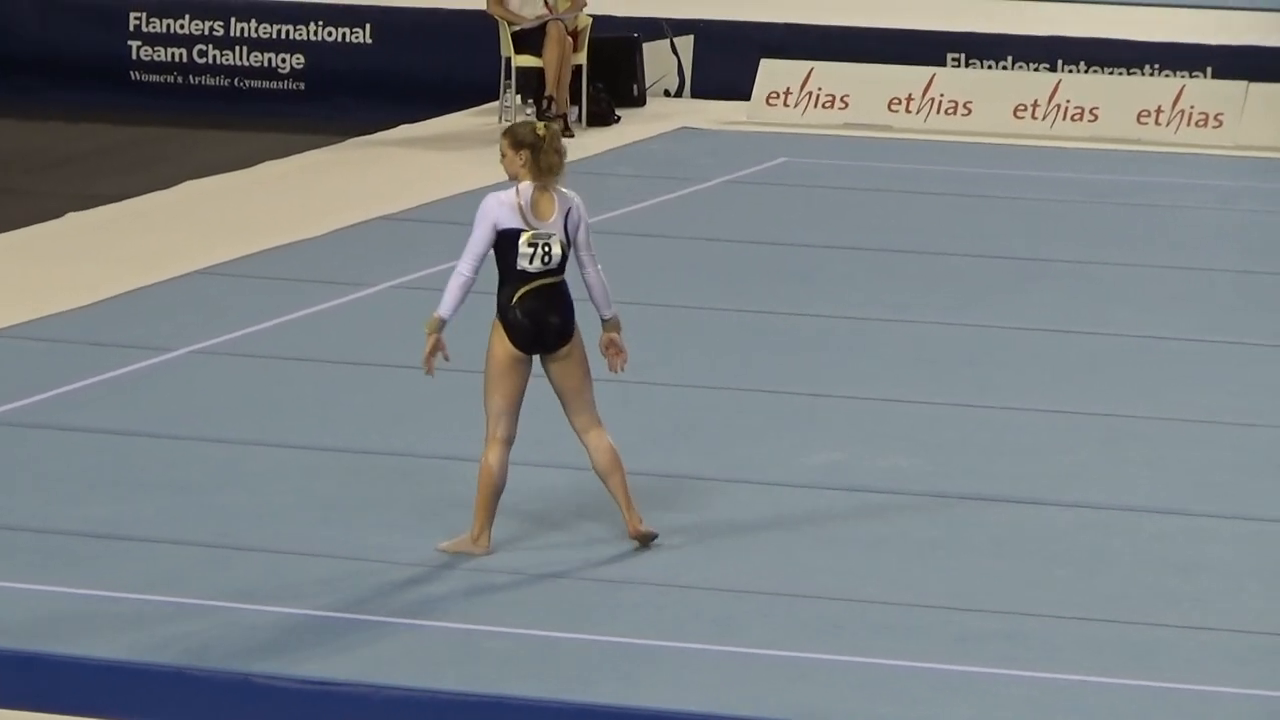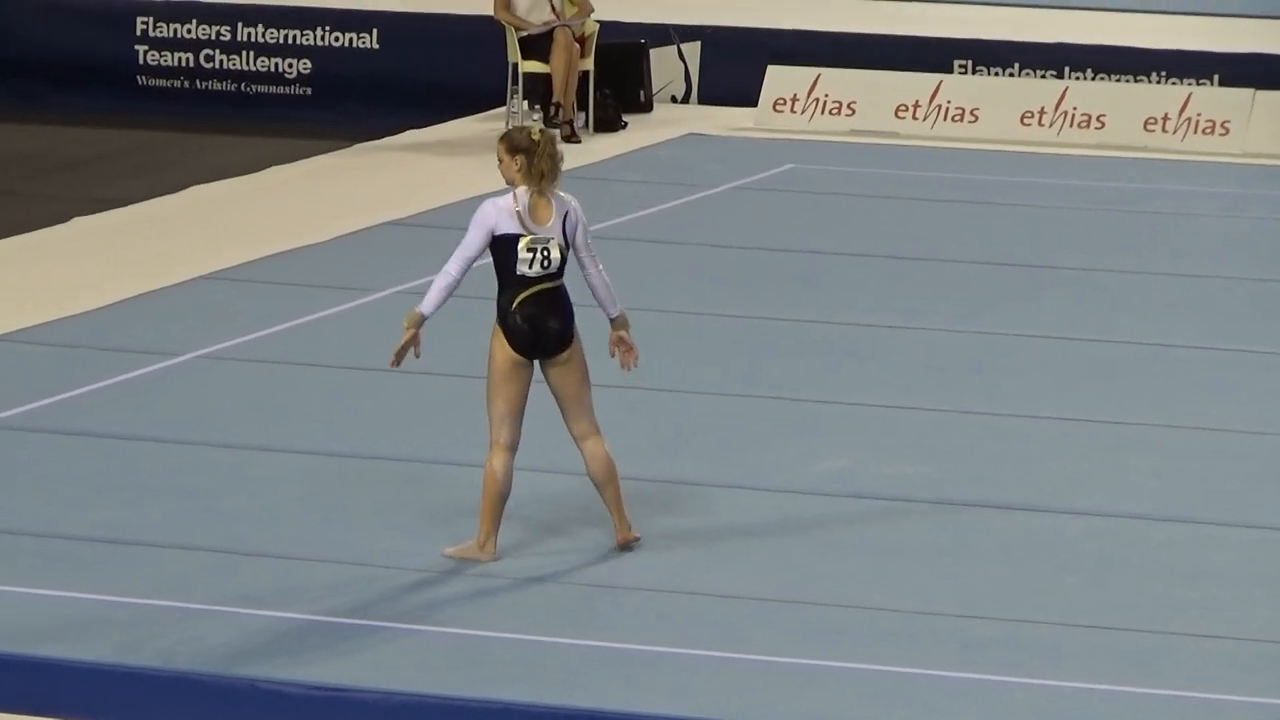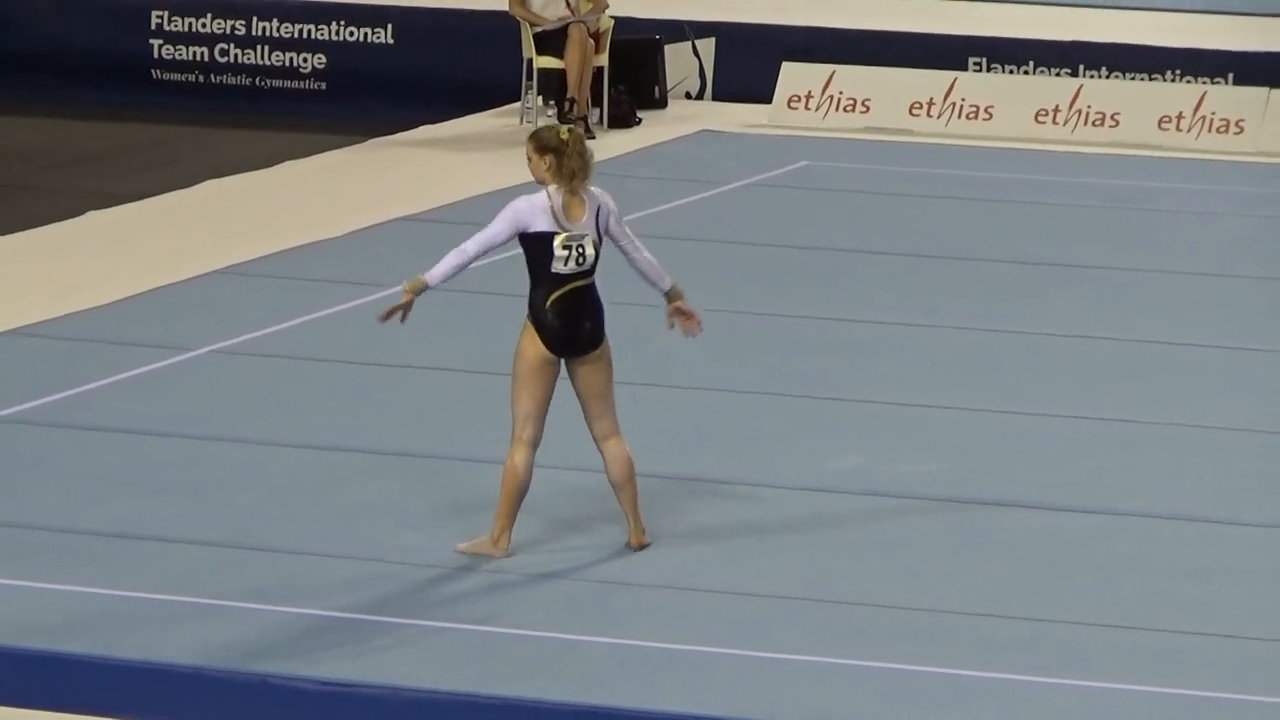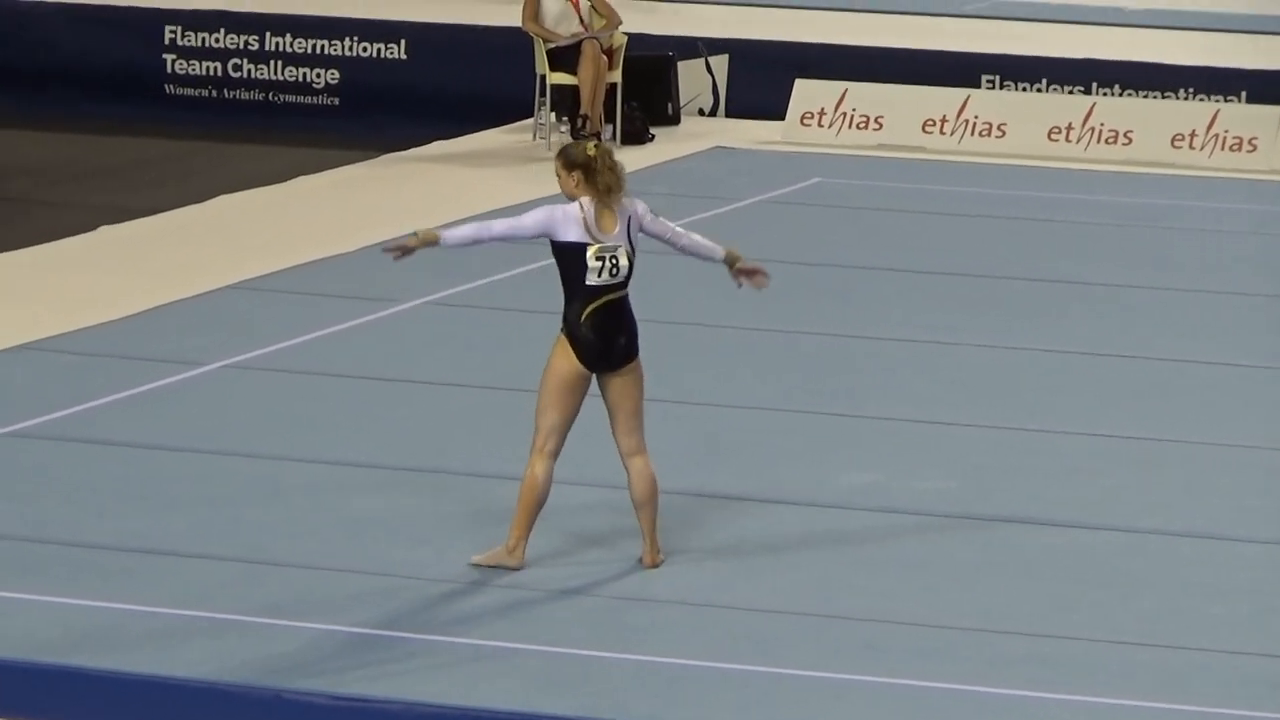
dt=0.2s
person 1, frame 1
left shoulder: (496, 204)
right shoulder: (570, 203)
left elbow: (467, 267)
right elbow: (590, 268)
left wrist: (437, 326)
right wrist: (610, 325)
left hip: (515, 321)
right hip: (558, 319)
left knee: (498, 437)
right knee: (589, 425)
left ankle: (478, 535)
right ankle: (633, 519)
person 1, frame 2
left shoulder: (495, 210)
right shoulder: (568, 206)
left elbow: (455, 269)
right elbow: (592, 269)
left wrist: (416, 321)
right wrist: (619, 323)
left hip: (516, 326)
right hip: (559, 323)
left knee: (503, 444)
right knee: (587, 432)
left ankle: (485, 542)
right ankle: (622, 527)
person 1, frame 3
left shoulder: (528, 208)
right shoulder: (599, 201)
left elbow: (471, 250)
right elbow: (636, 251)
left wrist: (419, 286)
right wrist: (672, 295)
left hip: (546, 324)
right hip: (589, 321)
left knee: (525, 438)
right knee: (608, 432)
left ankle: (499, 537)
right ankle: (636, 530)
person 1, frame 4
left shoulder: (560, 217)
right shoulder: (630, 211)
left elbow: (494, 231)
right elbow: (679, 237)
left wrist: (431, 238)
right wrist: (730, 260)
left hip: (580, 337)
right hip: (622, 336)
left knee: (544, 449)
right knee: (634, 450)
left ankle: (514, 547)
right ankle: (651, 549)
